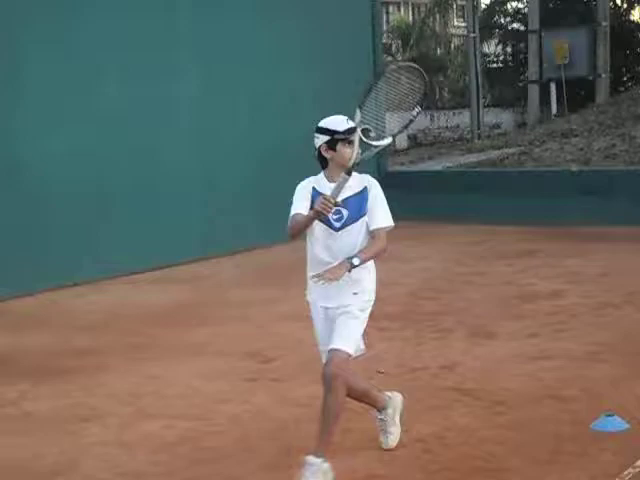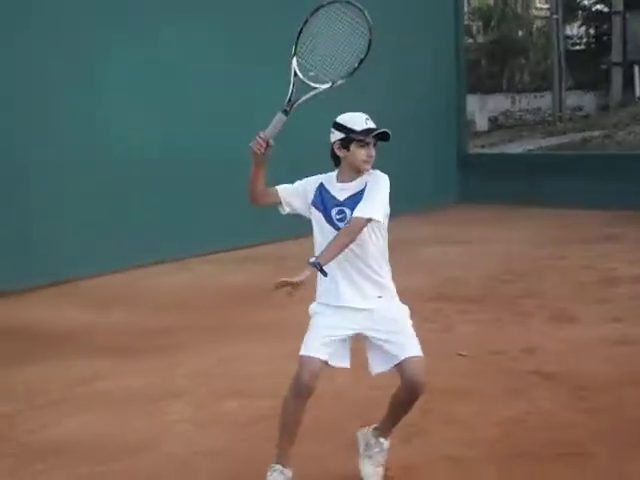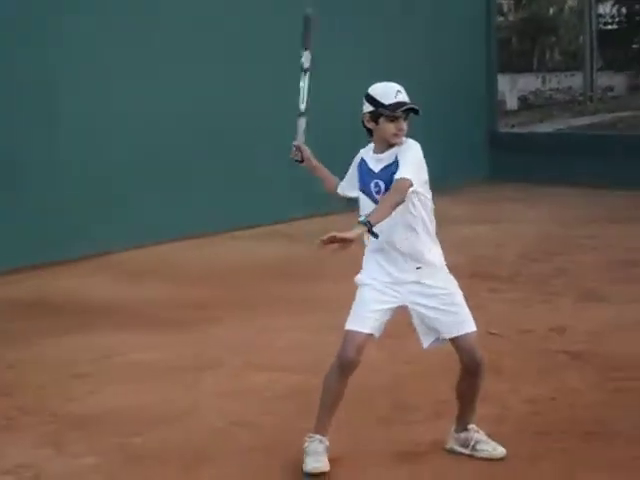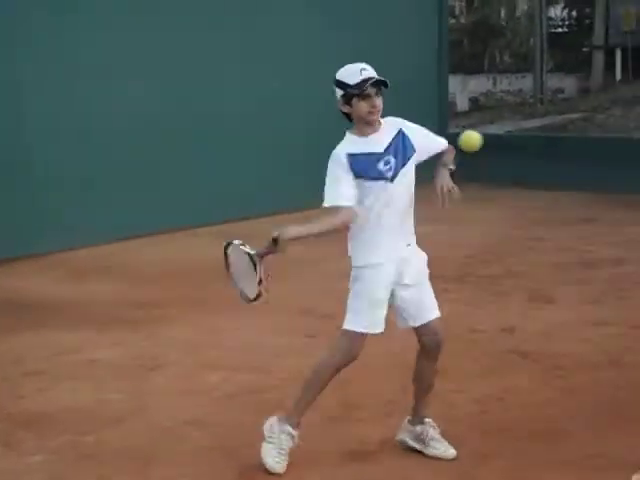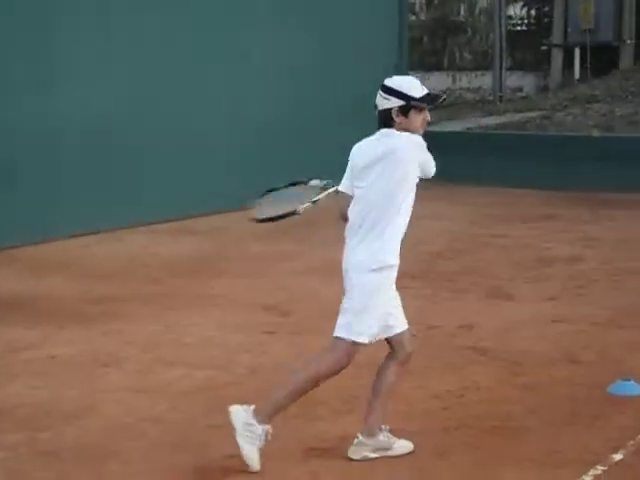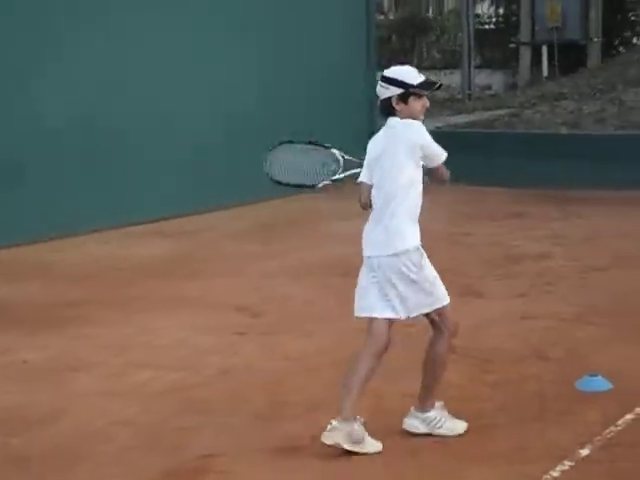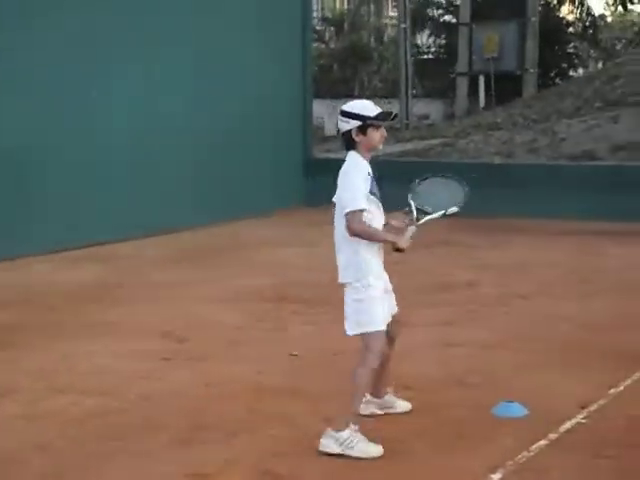
dt=0.4s
person 1, frame 1
left shoulder: (369, 187)
right shoulder: (308, 189)
left elbow: (380, 240)
right elbow: (293, 232)
left wrist: (347, 265)
right wrist: (313, 213)
left hip: (355, 295)
right hip: (321, 296)
left knee: (335, 371)
right knee: (341, 379)
right ankle: (385, 405)
person 1, frame 2
left shoulder: (377, 182)
right shoulder: (314, 188)
left elbow: (351, 231)
right elbow: (259, 198)
left wrist: (313, 268)
right wrist: (259, 162)
left hip: (380, 301)
right hip: (334, 304)
left knee: (416, 380)
right knee: (304, 381)
left ankle: (375, 438)
person 1, frame 3
left shoulder: (409, 150)
right shoulder: (362, 160)
left elbow: (400, 193)
right elbow: (346, 191)
left wrist: (362, 229)
right wrist: (310, 160)
left hip: (428, 273)
right hip: (380, 275)
left knee: (473, 357)
right knee: (348, 355)
left ankle: (463, 432)
right ankle: (318, 438)
person 1, frame 4
left shoulder: (402, 130)
right shoulder: (344, 156)
left elbow: (445, 150)
right elbow: (341, 218)
left wrist: (443, 176)
right wrist: (295, 232)
left hip: (405, 255)
right hip: (374, 260)
left knee: (432, 342)
right knee: (346, 351)
left ankle: (418, 425)
right ankle: (285, 427)
person 1, frame 5
left shoulder: (361, 149)
right shoulder: (413, 145)
left elbow: (343, 209)
right elbow: (426, 169)
left hip: (367, 263)
right hip: (374, 266)
left knee: (401, 350)
right knee: (338, 356)
left ankle: (370, 436)
right ankle: (257, 417)
person 1, frame 6
left shoulder: (376, 142)
right shoulder: (411, 131)
left elbow: (366, 200)
right elbow: (441, 171)
left hip: (375, 249)
right hip: (401, 248)
left knee: (377, 341)
right knee: (445, 326)
left ankle: (345, 424)
right ankle: (425, 411)
person 1, frame 7
left shoulder: (360, 168)
right shoulder: (354, 171)
right elbow: (353, 226)
left wrist: (386, 222)
right wrist: (392, 238)
left hip: (372, 268)
right hip: (361, 272)
left knee: (390, 330)
right knee: (375, 352)
left ankle: (377, 395)
right ankle: (343, 433)
